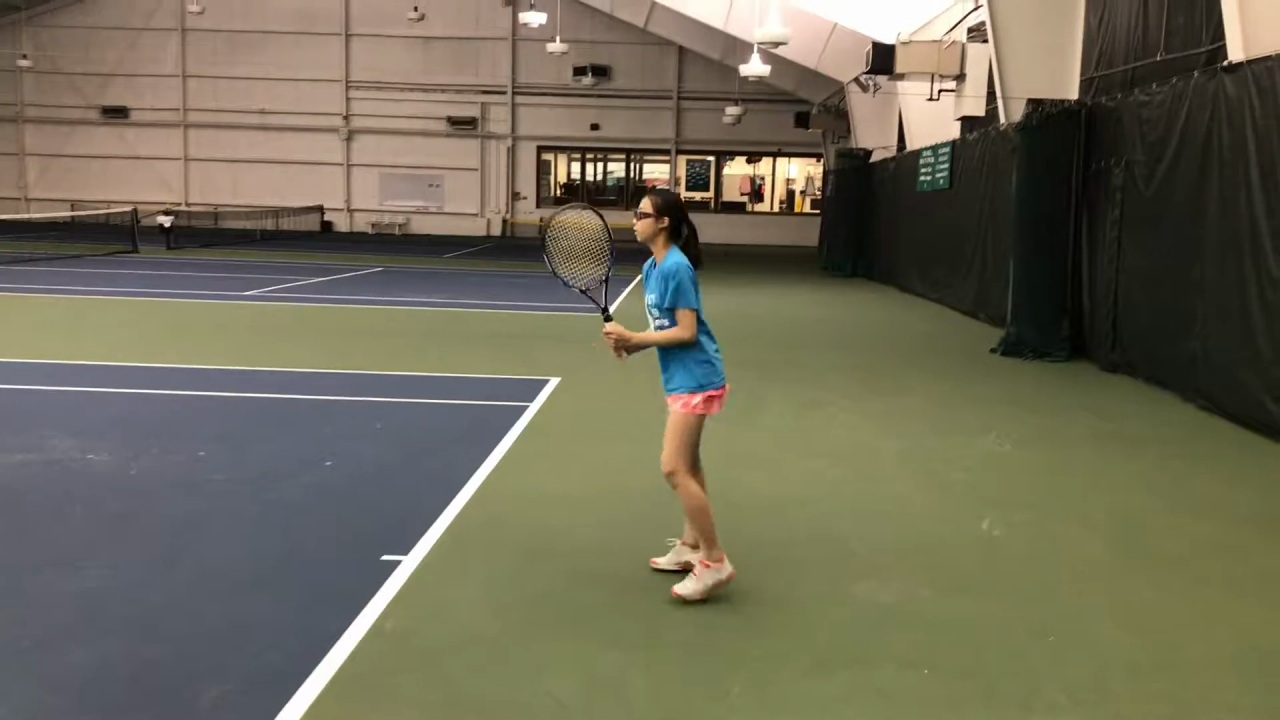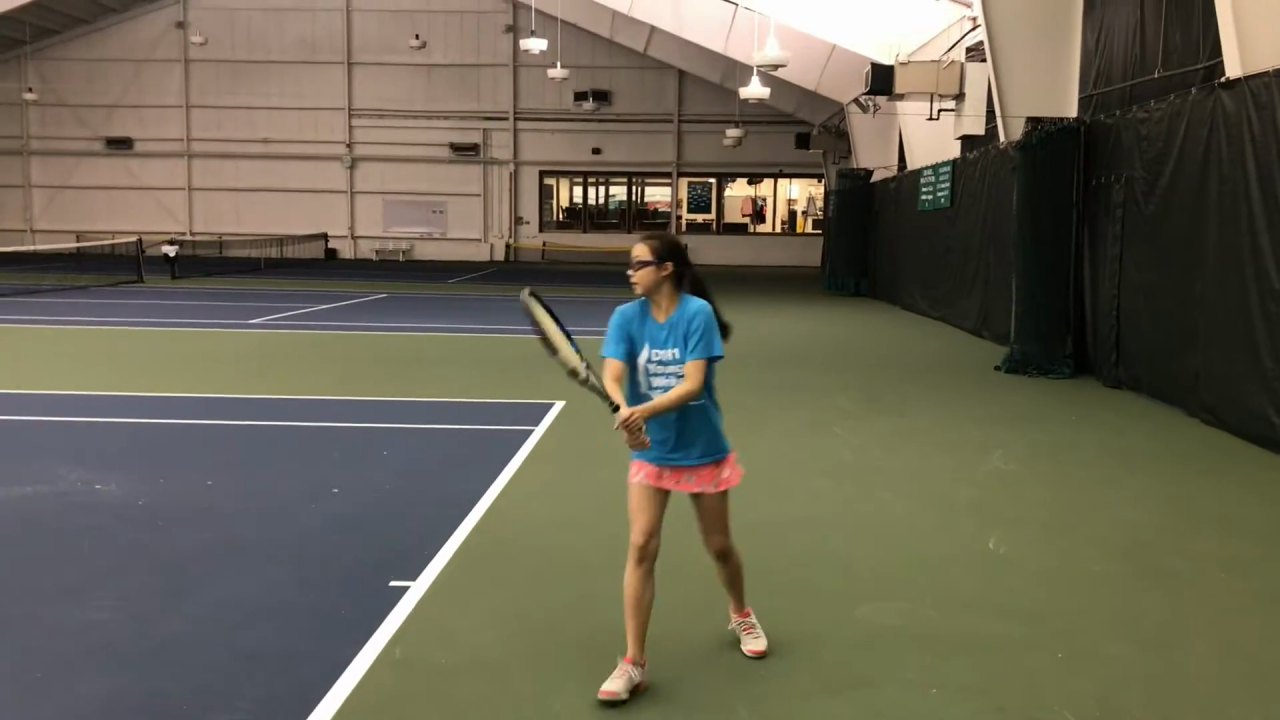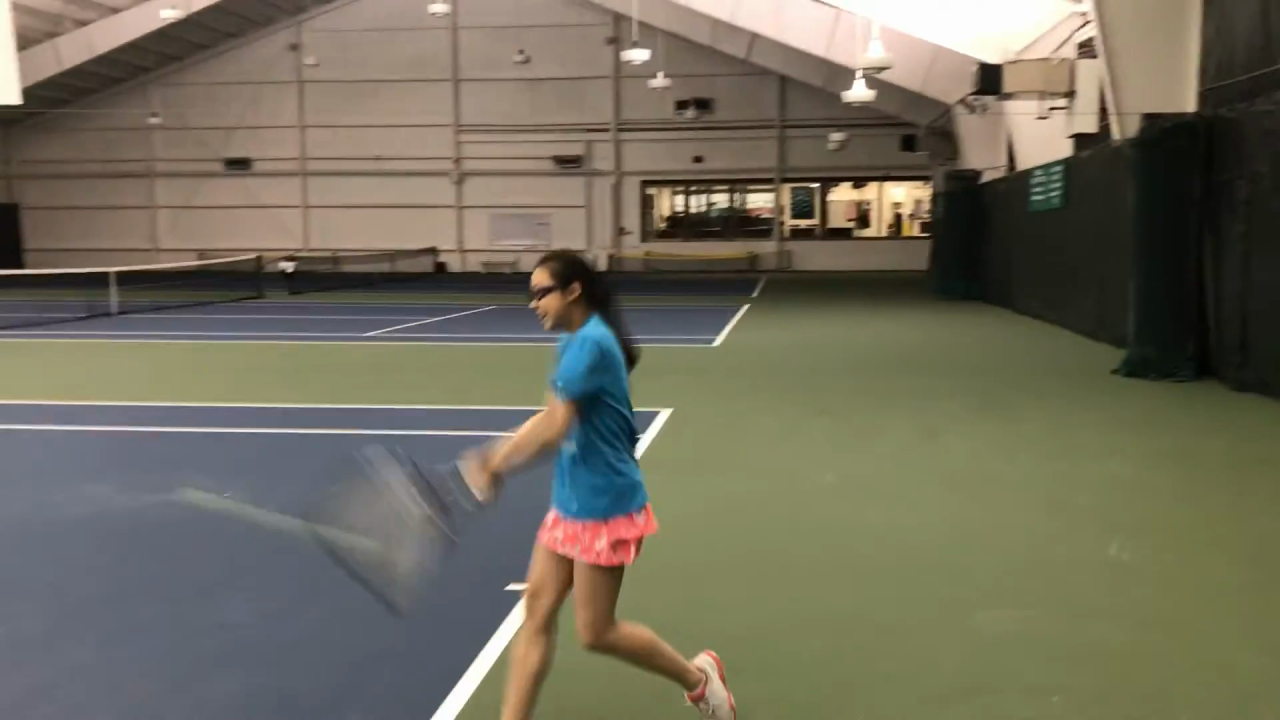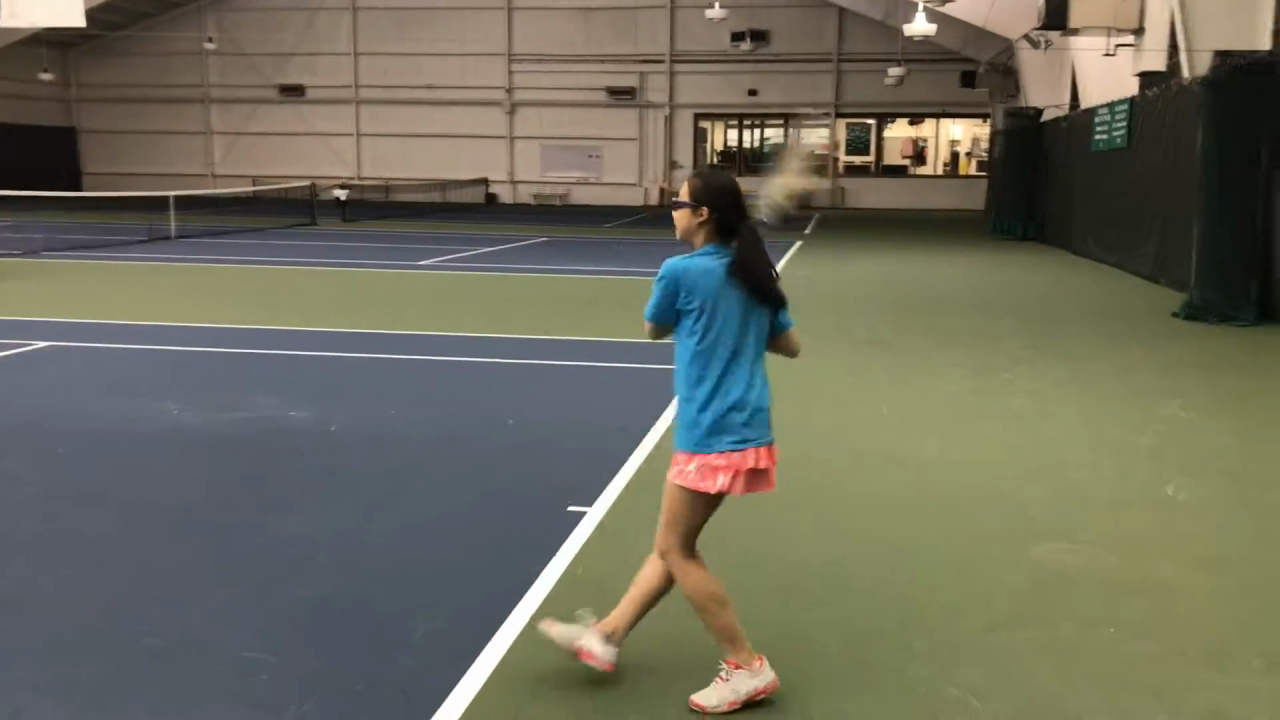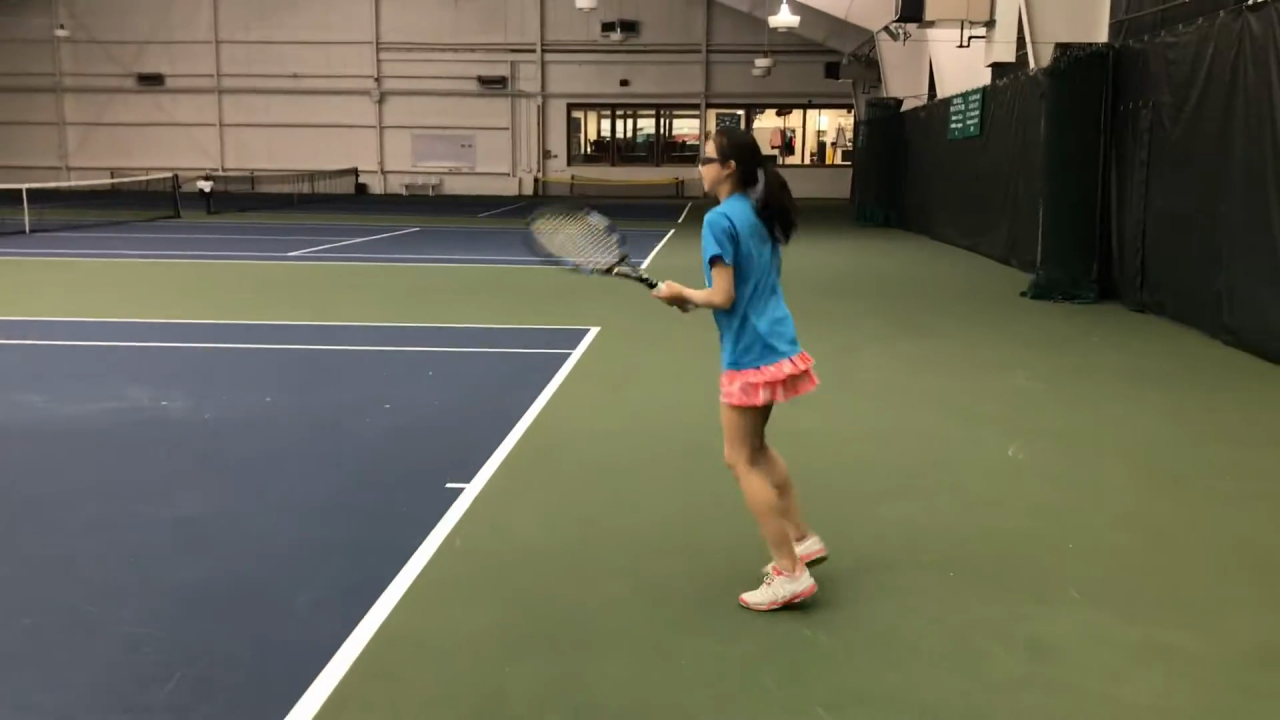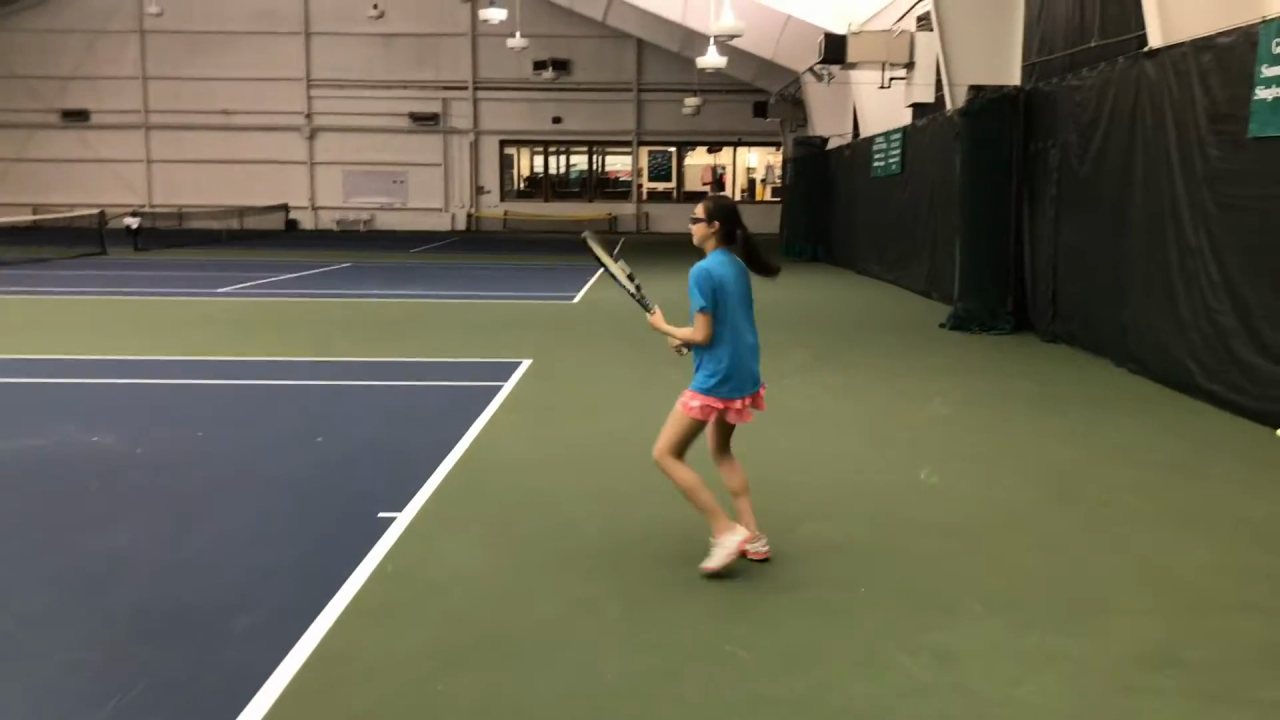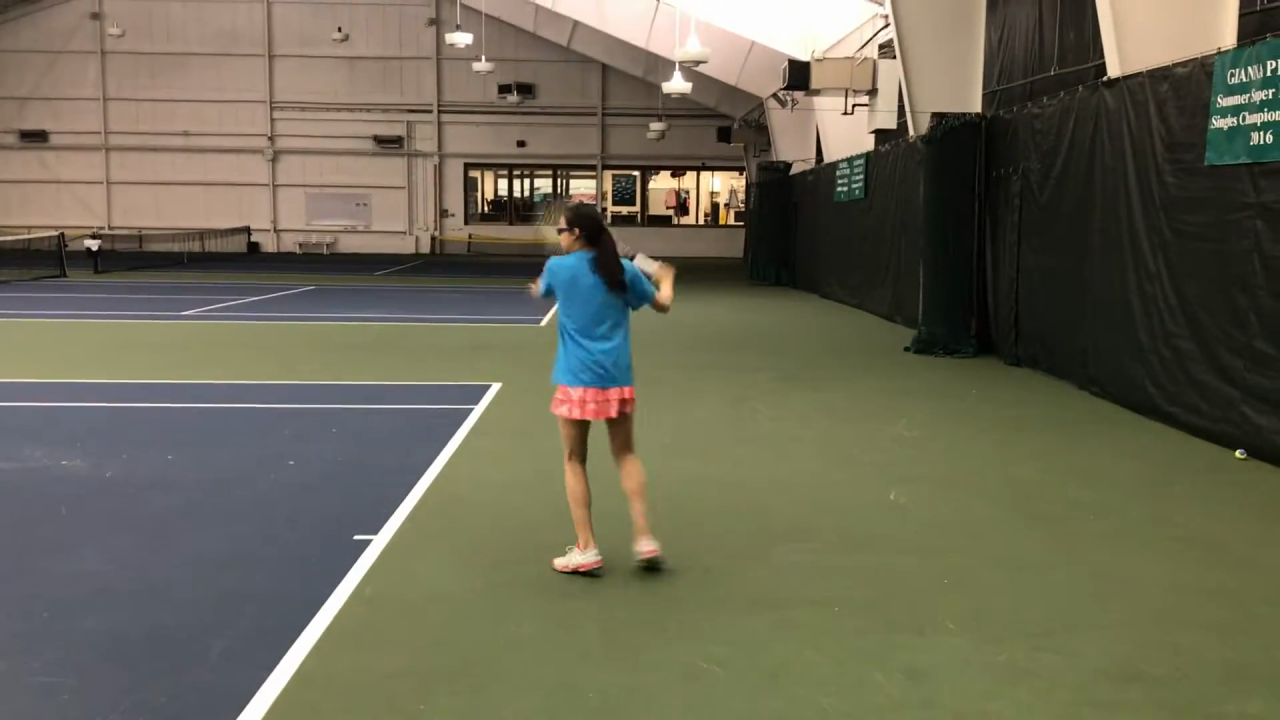
dt=0.7s
person 1, frame 1
left shoulder: (676, 267)
right shoulder: (653, 266)
left elbow: (687, 331)
left wrist: (634, 337)
right wrist: (630, 340)
left hip: (694, 379)
right hip: (677, 379)
left knee: (673, 469)
right knee: (684, 465)
left ankle: (713, 562)
right ankle: (693, 544)
person 1, frame 2
left shoulder: (698, 313)
right shoulder: (626, 317)
left elbow: (694, 383)
right elbow: (612, 377)
left wrist: (647, 410)
right wrist: (624, 412)
left hip: (701, 451)
right hip: (649, 454)
left knee: (720, 548)
right knee: (641, 548)
left ankle: (741, 614)
right ankle: (633, 662)
person 1, frame 3
left shoulder: (589, 344)
right shoulder: (576, 344)
left elbow: (556, 429)
right elbow: (550, 422)
left wrist: (497, 463)
right wrist: (498, 457)
left hip: (605, 507)
right hip: (572, 503)
left knee: (596, 632)
right knee: (536, 619)
left ankle: (697, 677)
person 1, frame 4
left shoulder: (680, 272)
right shoulder: (756, 276)
left elbow: (655, 329)
right elbow: (789, 347)
left hip: (713, 437)
right hip: (745, 430)
left knee: (676, 550)
right knee: (671, 544)
left ankle: (746, 666)
right ankle: (605, 636)
person 1, frame 5
left shoulder: (720, 219)
right shoulder: (760, 215)
left elbow: (722, 297)
left wrist: (681, 293)
right wrist: (692, 294)
left hip: (747, 358)
right hip: (777, 349)
left knee: (740, 461)
right knee: (754, 446)
left ankle: (790, 572)
right ankle: (801, 540)
person 1, frame 6
left shoulder: (703, 271)
right shoulder: (737, 266)
left elbow: (703, 336)
left wrist: (664, 327)
right wrist: (686, 337)
left hip: (713, 383)
right hip: (743, 378)
left knee: (665, 454)
right knee: (721, 451)
left ankle: (727, 530)
right ankle: (752, 536)
person 1, frame 7
left shoulder: (557, 267)
right shoulder: (623, 269)
left elbow: (542, 288)
right elbow: (663, 305)
left wrist: (540, 289)
right wrist: (665, 278)
left hip: (575, 382)
right hip: (616, 379)
left knee: (574, 461)
right knee: (625, 455)
left ankle: (585, 549)
right ankle: (644, 537)
